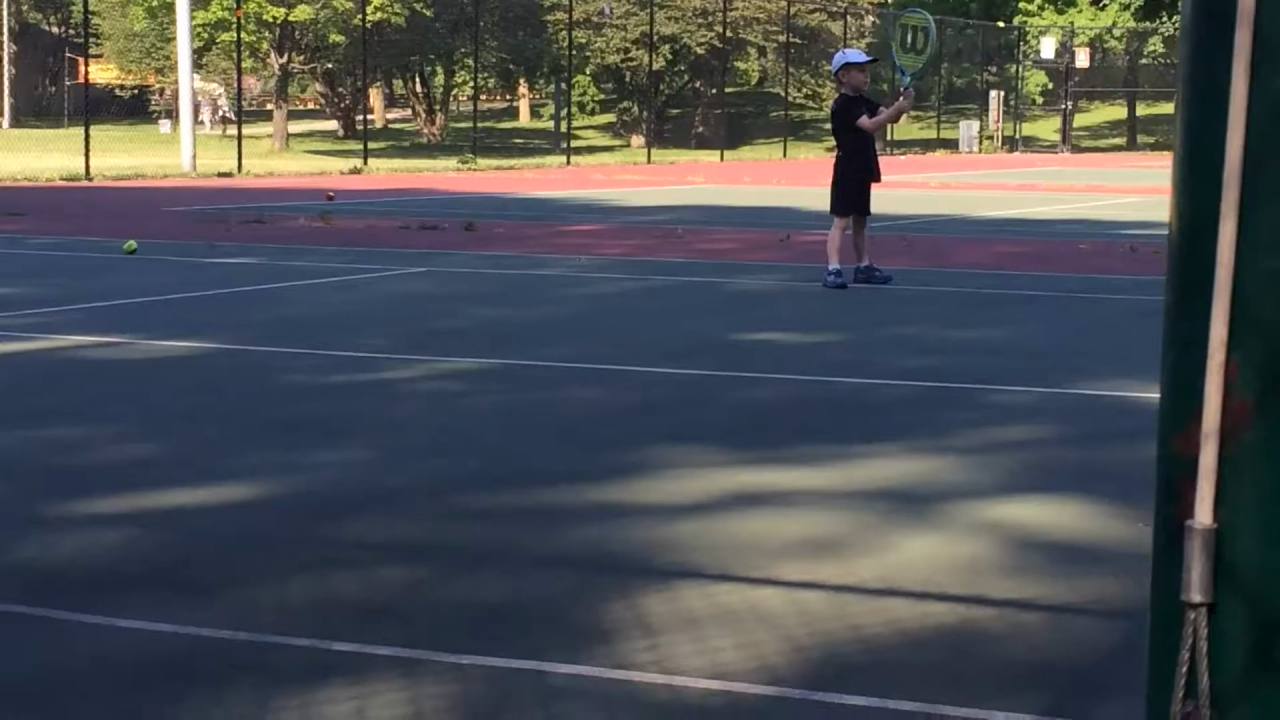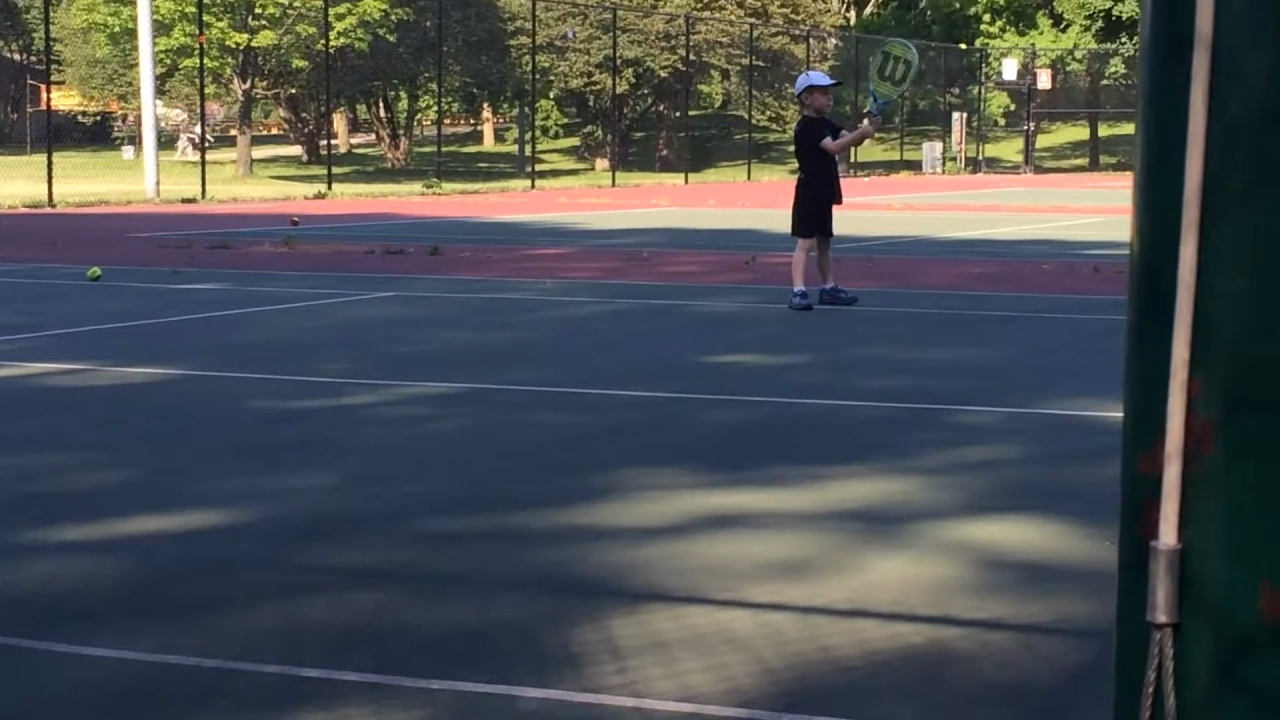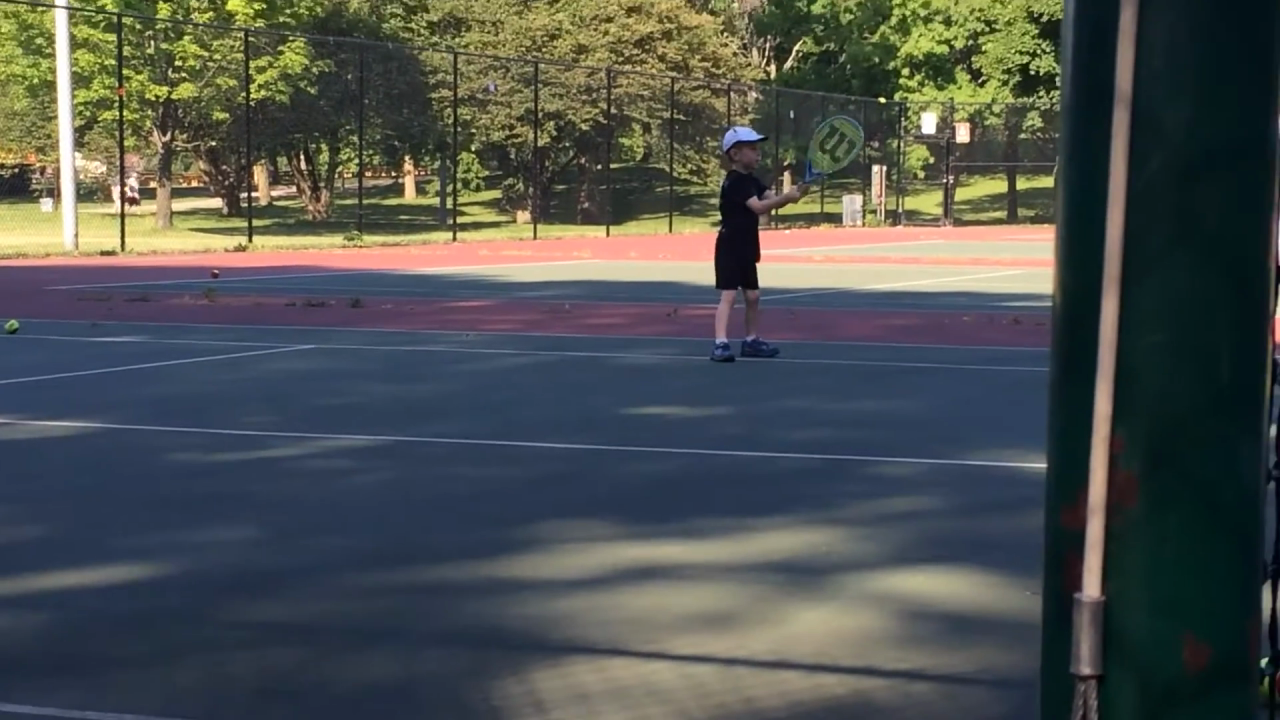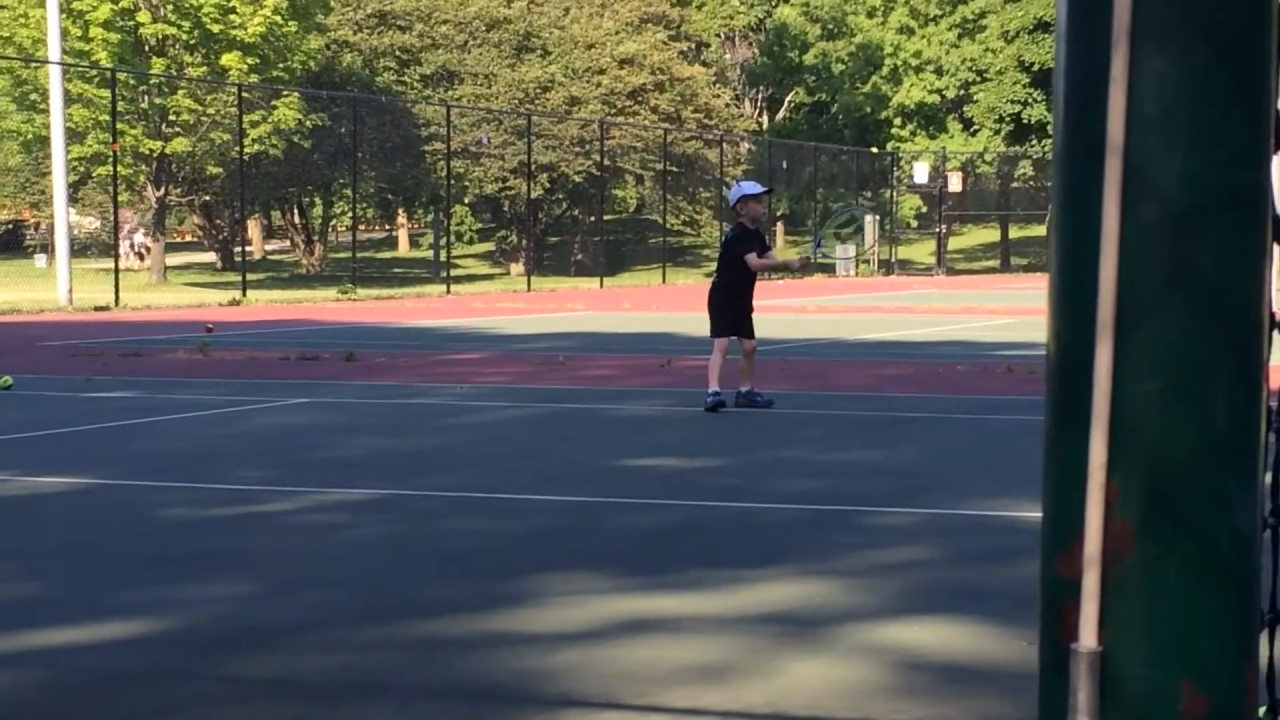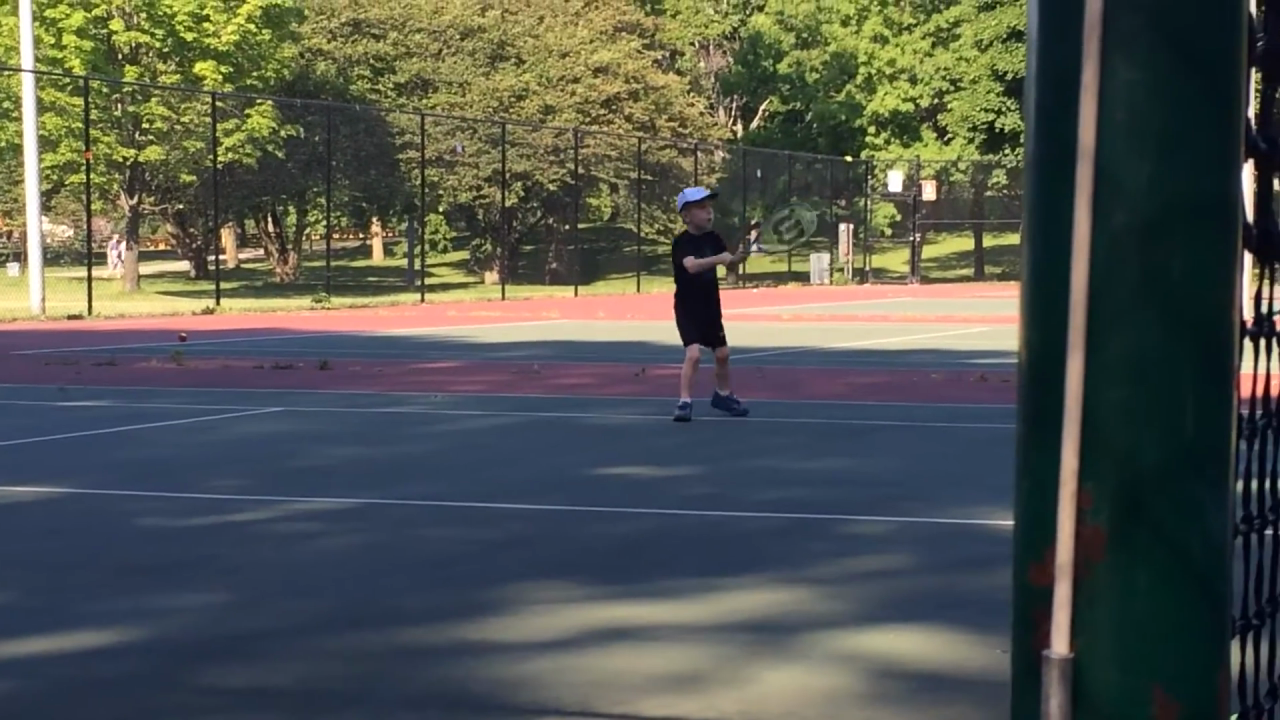
dt=0.4s
person 1, frame 1
left shoulder: (863, 101)
right shoulder: (843, 105)
left elbow: (890, 117)
right elbow: (870, 125)
left wrist: (901, 105)
right wrist: (897, 108)
left hip: (863, 172)
right hip: (847, 171)
left knee: (860, 221)
right knee: (842, 221)
left ankle: (863, 266)
right ankle: (833, 270)
person 1, frame 2
left shoulder: (825, 123)
right shoulder: (806, 126)
left elbow: (851, 141)
right elbow: (834, 147)
left wrist: (866, 131)
right wrist: (861, 132)
left hip: (824, 194)
right hip: (809, 194)
left knee: (824, 242)
right knee: (805, 242)
left ankle: (828, 288)
right ankle: (798, 292)
person 1, frame 3
left shoulder: (750, 180)
right shoulder: (735, 182)
left elbow: (772, 199)
right elbow: (759, 207)
left wrist: (792, 194)
right wrist: (787, 197)
left hip: (746, 249)
right hip: (730, 248)
left knee: (753, 296)
right knee: (729, 295)
left ankle: (751, 340)
right ankle: (720, 344)
person 1, frame 4
left shoulder: (756, 234)
right shoulder: (738, 235)
left elbow: (771, 260)
right elbow: (755, 264)
left wrist: (793, 262)
right wrist: (786, 264)
left hip: (741, 300)
right hip: (723, 298)
left knee: (749, 346)
right knee: (721, 345)
left ankle: (746, 391)
right ankle: (713, 392)
person 1, frame 5
left shoulder: (712, 238)
right shoulder: (681, 242)
left elbow: (726, 259)
right elbow: (692, 266)
left wrist: (736, 256)
right wrist: (719, 259)
left hip: (710, 306)
right hip: (687, 308)
left knee: (722, 353)
right knee: (693, 354)
left ankle: (724, 395)
right ankle: (684, 402)
